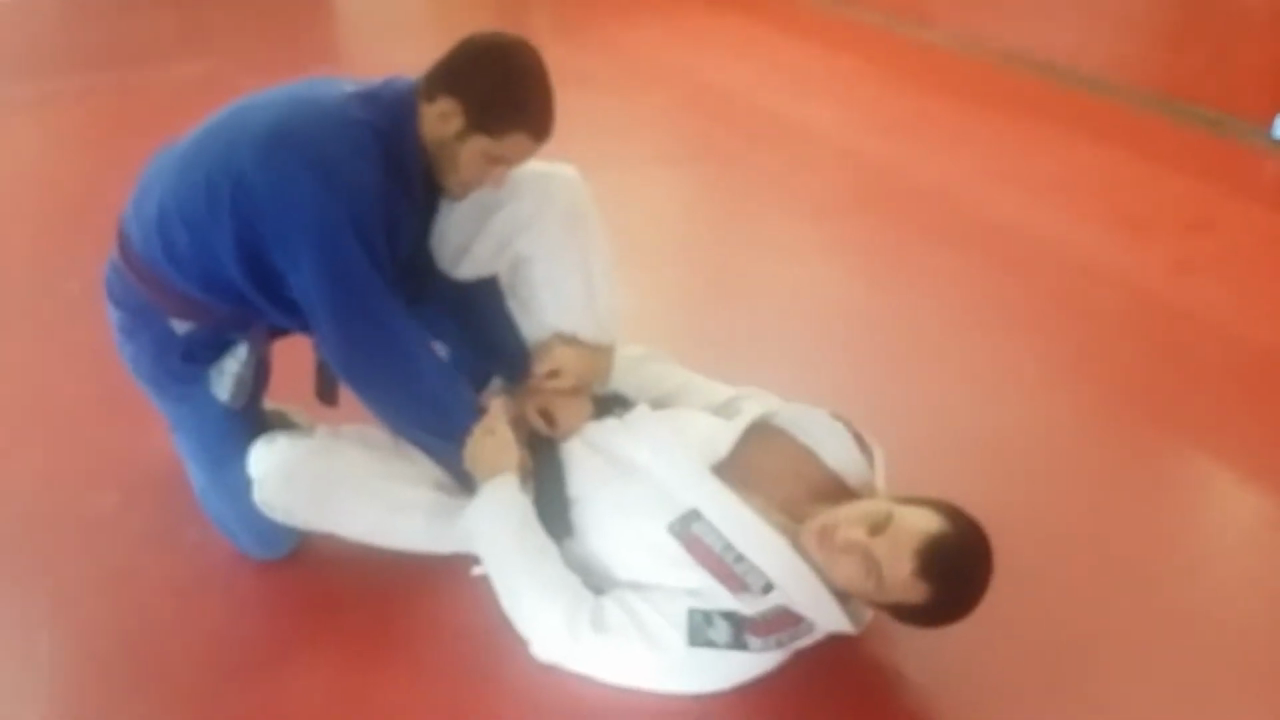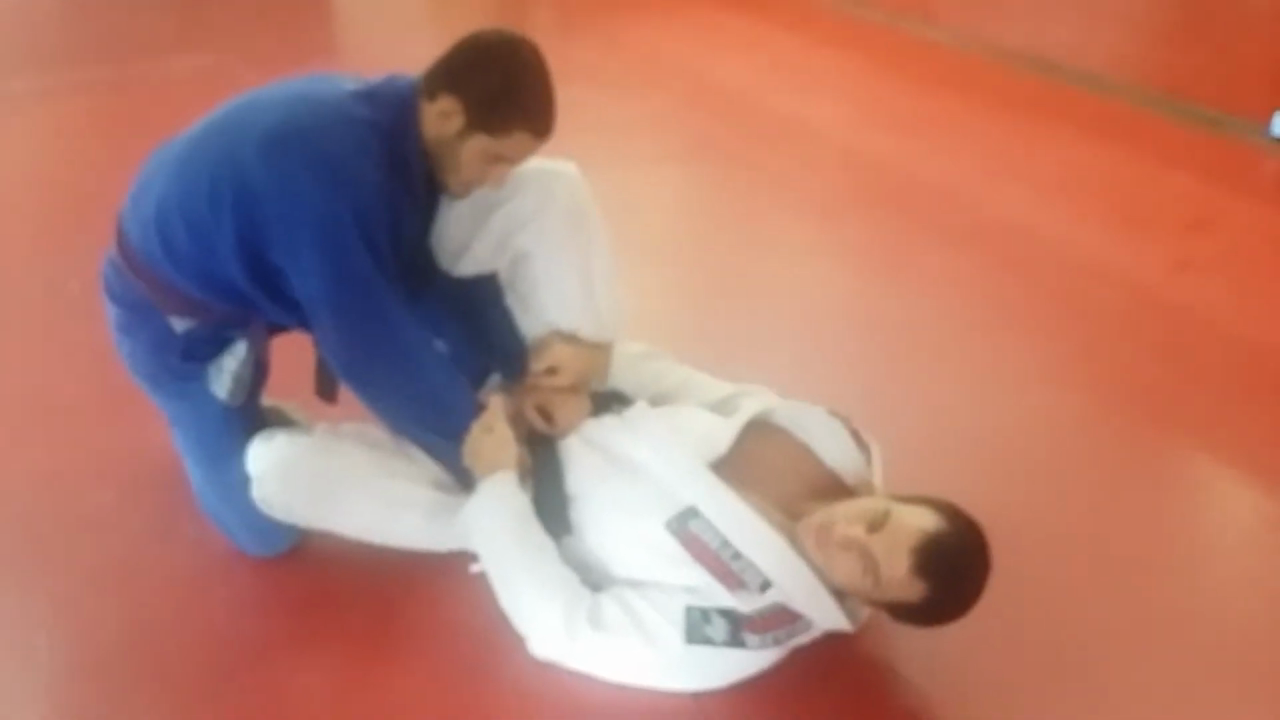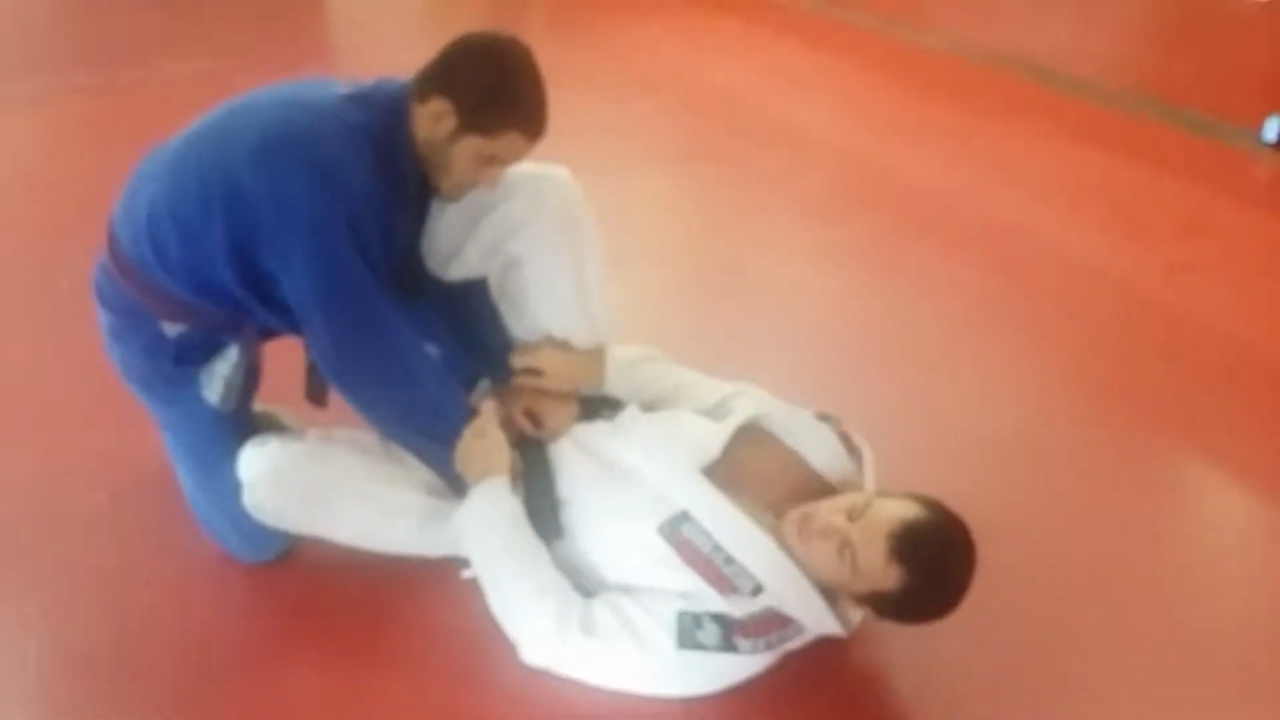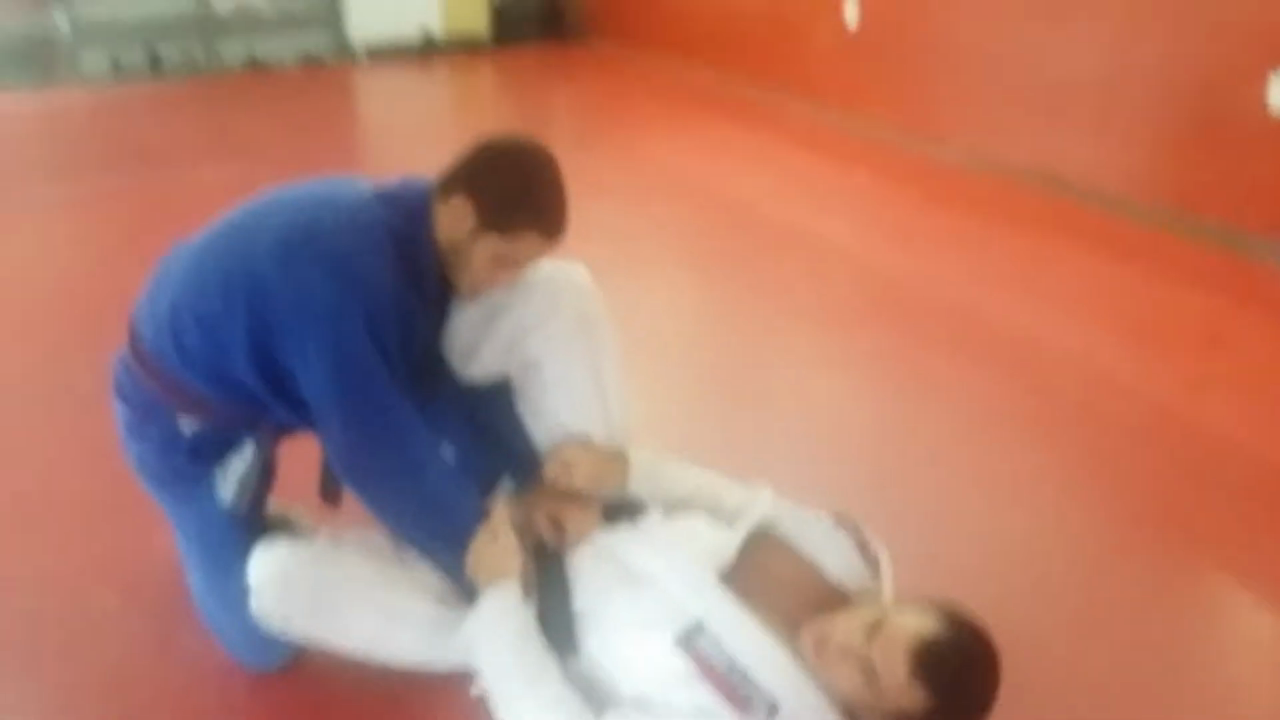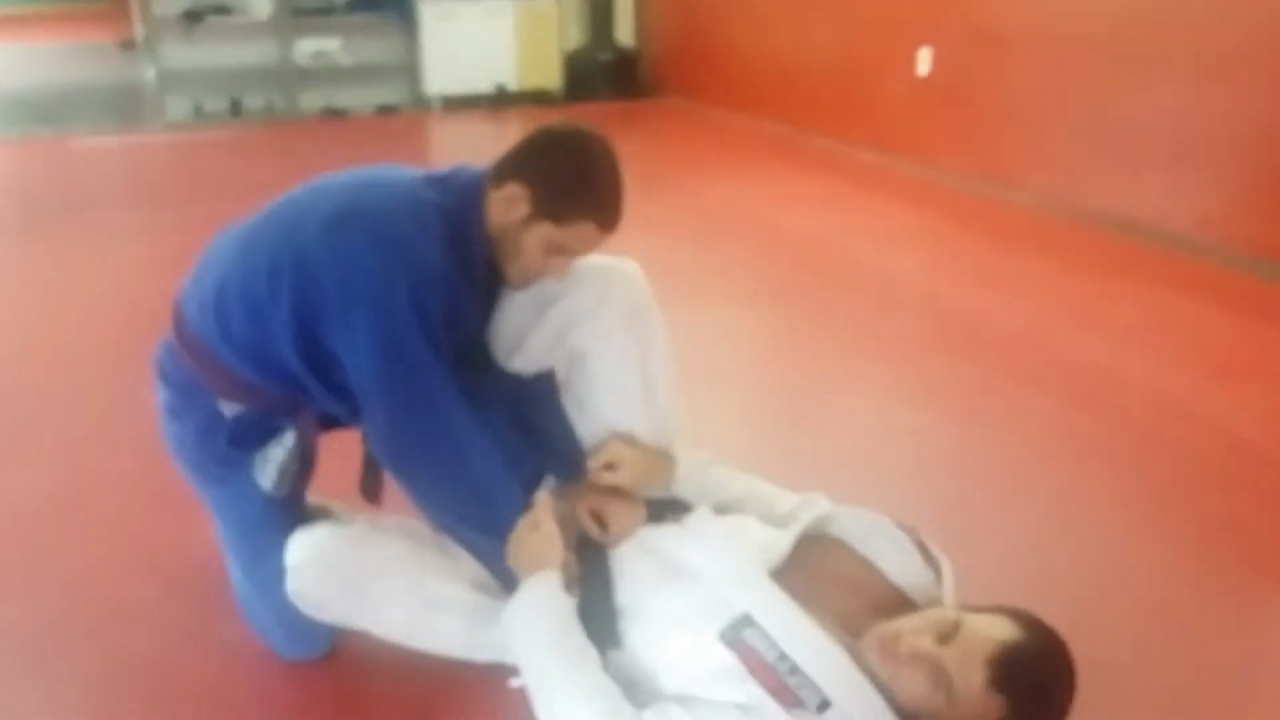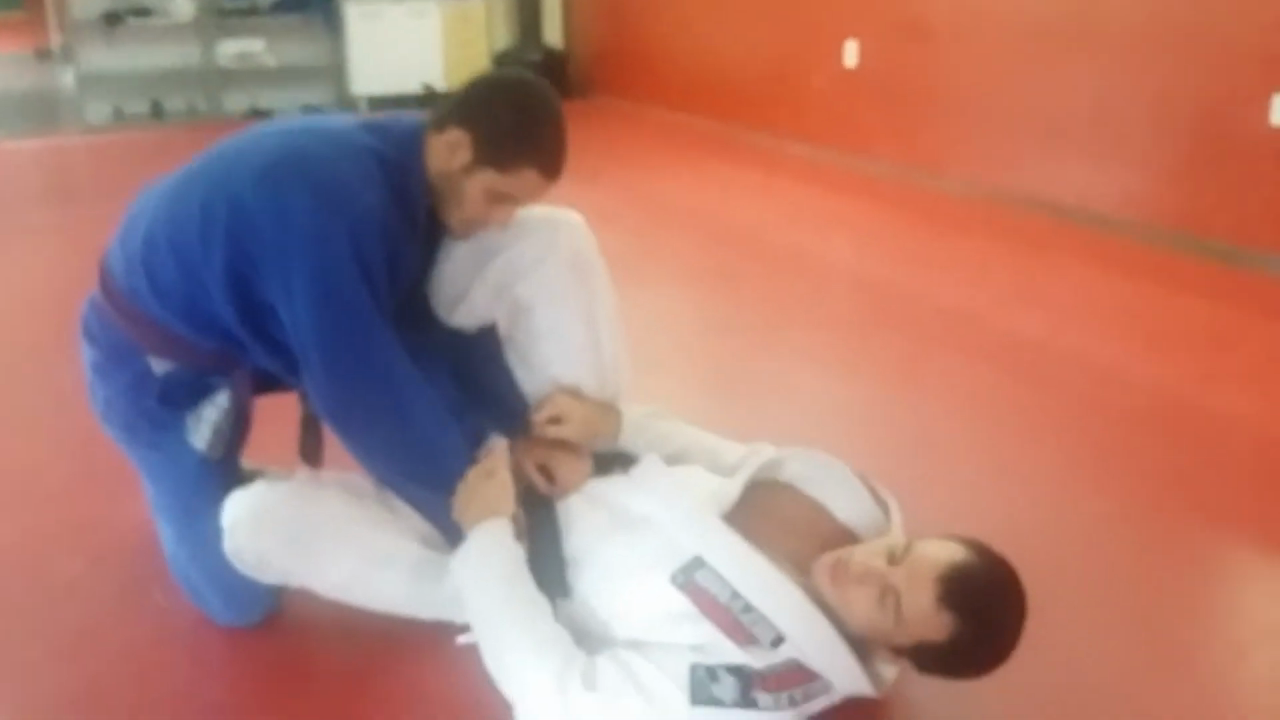
dt=0.4s
person 1, frame 1
left shoulder: (739, 636)
right shoulder: (841, 451)
left elbow: (566, 630)
right elbow: (719, 402)
left wrist: (496, 488)
left hip: (526, 505)
right hip: (570, 400)
left knee: (279, 469)
person 1, frame 2
left shoulder: (736, 634)
right shoulder: (840, 447)
left elbow: (564, 628)
right elbow: (723, 400)
left wrist: (495, 485)
right wrist: (598, 361)
left hip: (527, 505)
right hip: (580, 402)
left knee: (276, 466)
left ankle: (260, 424)
person 1, frame 3
left shoulder: (733, 638)
right shoulder: (830, 453)
left elbow: (557, 635)
right elbow: (728, 402)
left wrist: (488, 492)
right wrist: (596, 367)
left hip: (519, 506)
right hip: (574, 400)
left knee: (267, 474)
left ankle: (255, 431)
person 1, frame 4
right shoulder: (849, 558)
right elbow: (742, 504)
left wrist: (501, 588)
right wrist: (622, 465)
right hip: (601, 548)
left knee: (276, 594)
person 1, frame 5
right shoulder: (908, 565)
right elbow: (791, 513)
left wrist: (538, 587)
right wrist: (665, 471)
left hip: (576, 612)
right hip: (644, 519)
left knee: (315, 560)
person 1, frame 6
right shoulder: (853, 503)
left wrist: (487, 537)
right wrist: (613, 424)
left hip: (523, 564)
right hip: (582, 472)
left knee: (255, 519)
person 2, frame 1
left shoulder: (394, 125)
right shoulder: (328, 171)
left elbow: (431, 276)
right elbow: (373, 346)
left wrist: (520, 366)
left hip: (256, 273)
right hip: (178, 310)
right knee: (269, 532)
right ankle: (214, 423)
person 2, frame 2
left shoulder: (394, 121)
right shoulder: (330, 170)
left elbow: (432, 272)
right elbow: (373, 346)
left wrist: (519, 364)
left hip: (254, 269)
right hip: (175, 308)
right knee: (266, 529)
right ankle: (214, 420)
person 2, frame 3
left shoulder: (387, 127)
right shoulder: (319, 175)
left elbow: (425, 277)
right elbow: (364, 351)
left wrist: (507, 370)
left hip: (247, 276)
right hip: (169, 312)
right knee: (257, 535)
right ankle: (204, 425)
person 2, frame 4
left shoulder: (410, 229)
right shoulder: (343, 270)
left elbow: (443, 380)
right elbow: (382, 450)
left wrist: (530, 480)
left hip: (266, 373)
right hip: (185, 407)
right knee: (263, 641)
right ankle: (215, 527)
person 2, frame 5
left shoulder: (460, 219)
right shoulder: (392, 252)
left elbow: (495, 372)
right elbow: (423, 436)
left wrist: (575, 478)
left hip: (315, 368)
right hip: (228, 394)
right knee: (303, 631)
right ankle: (254, 514)
person 2, frame 6
left shoulder: (402, 168)
right shoulder: (330, 200)
left elbow: (439, 326)
right elbow: (362, 389)
left wrist: (519, 433)
left hip: (249, 323)
right hip: (156, 355)
right knee: (240, 597)
right ankle: (187, 481)
